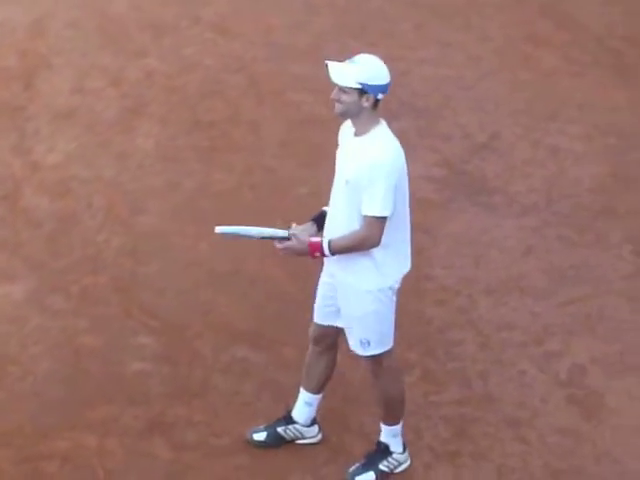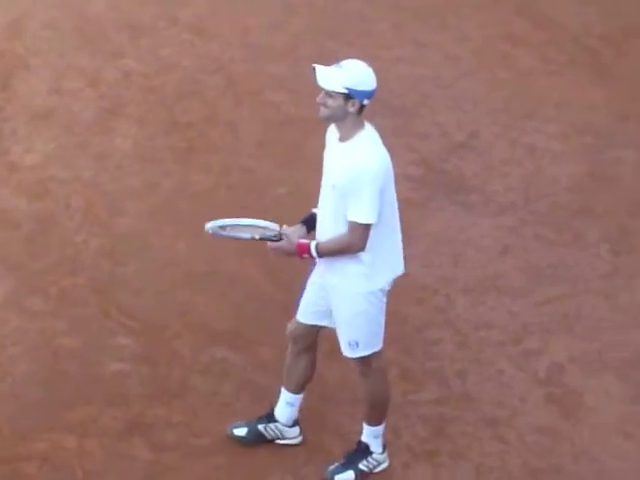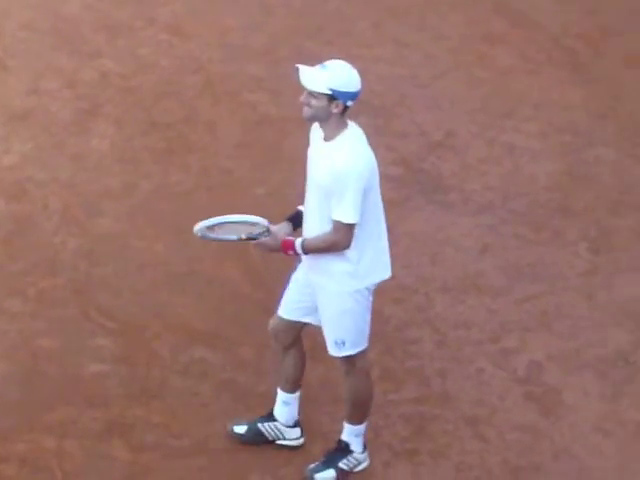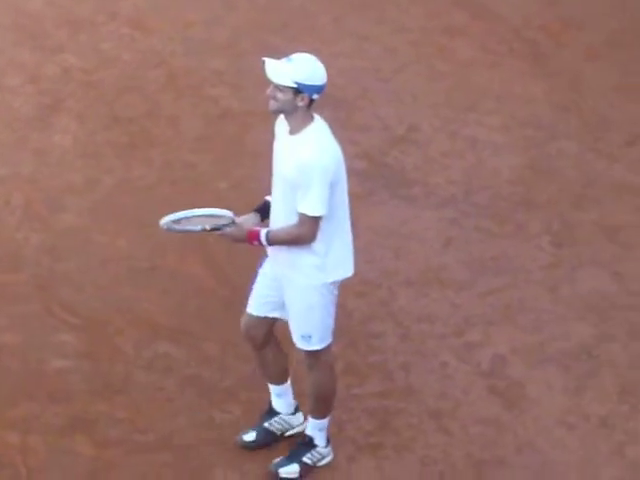
dt=0.1s
person 1, frame 1
left shoulder: (381, 157)
right shoulder: (349, 131)
left elbow: (370, 236)
left wrist: (314, 248)
right wrist: (318, 223)
left hip: (369, 275)
right hip: (340, 265)
left knee: (378, 361)
right knee: (320, 339)
right ankle: (302, 421)
person 1, frame 2
left shoulder: (366, 162)
right shoulder: (336, 135)
left elbow: (355, 240)
left wrist: (300, 249)
right wrist: (308, 223)
left hip: (359, 276)
right hip: (332, 267)
left knee: (366, 362)
right knee: (300, 336)
right ankle: (283, 422)
person 1, frame 3
left shoulder: (350, 161)
right shoulder: (320, 132)
left elbow: (341, 239)
left wrist: (286, 245)
right wrist: (295, 220)
left hip: (345, 274)
right hip: (316, 264)
left knee: (352, 361)
right knee: (282, 332)
right ankle: (284, 422)
person 1, frame 4
left shoulder: (317, 154)
right shoulder: (285, 125)
left elbow: (306, 231)
left wrist: (251, 235)
right wrist: (262, 211)
left hip: (311, 269)
right hip: (282, 259)
left knee: (315, 354)
right knee: (255, 329)
left ankle: (317, 441)
right ankle: (282, 414)
